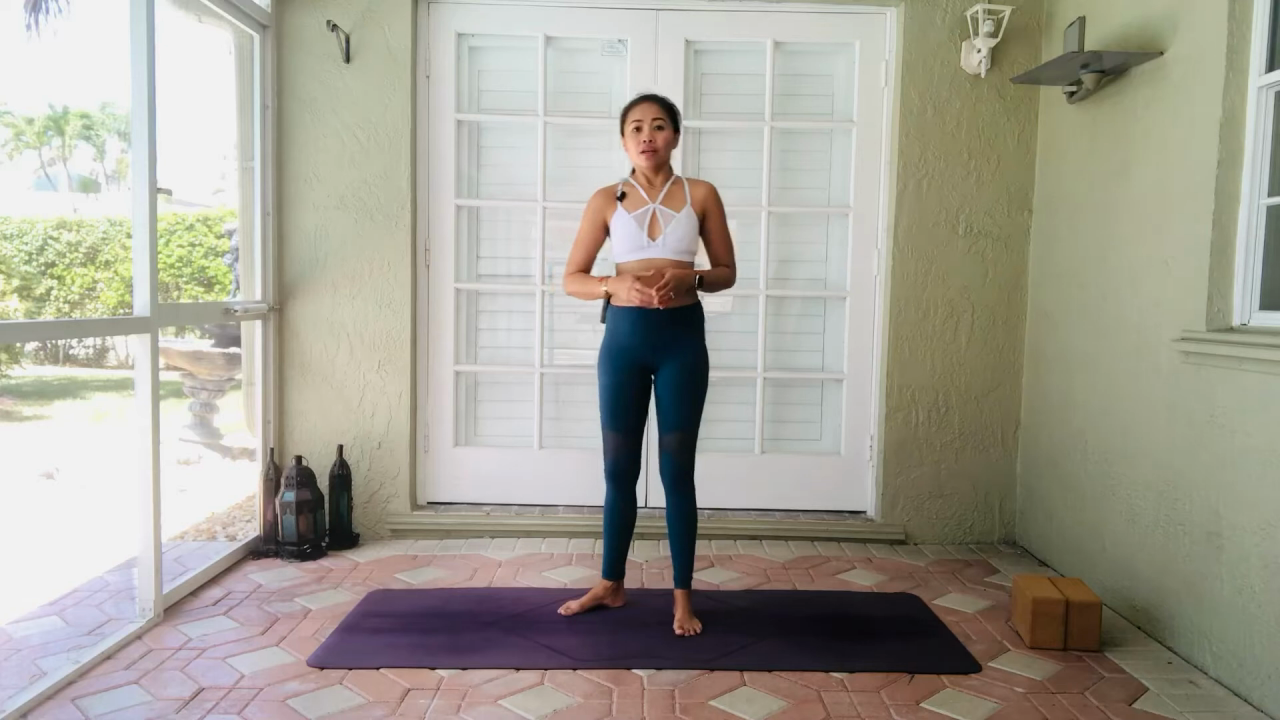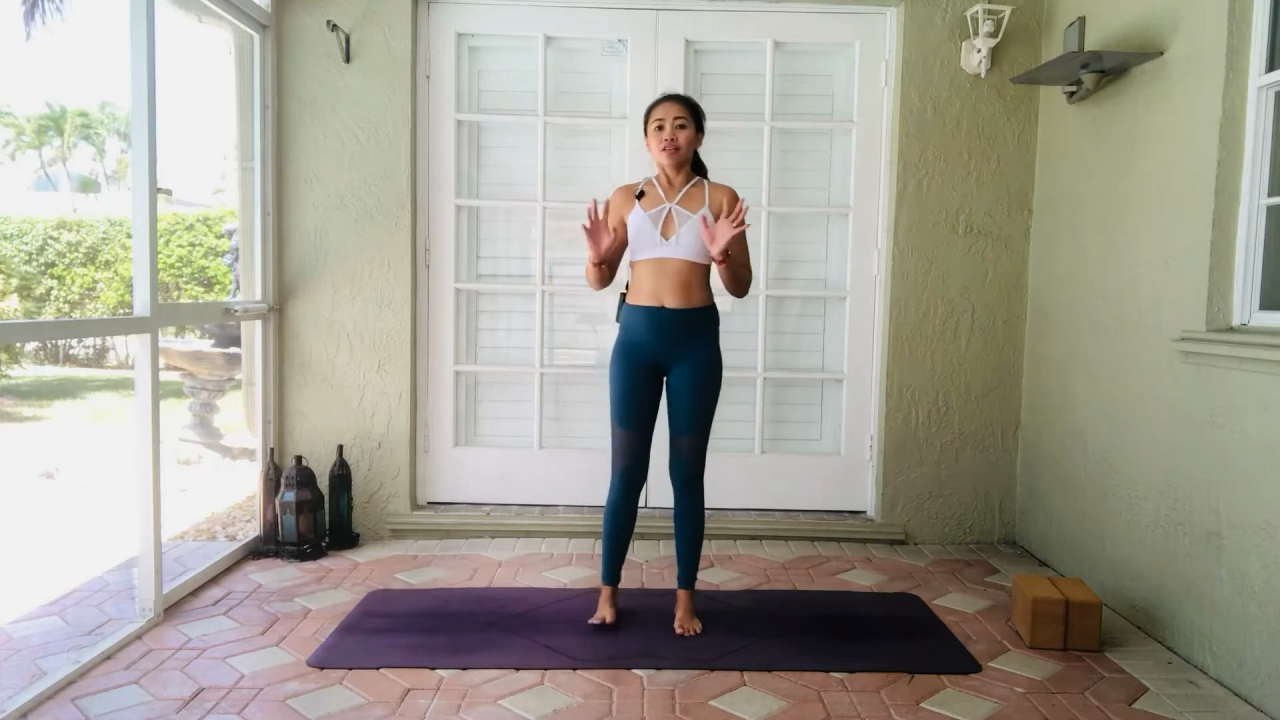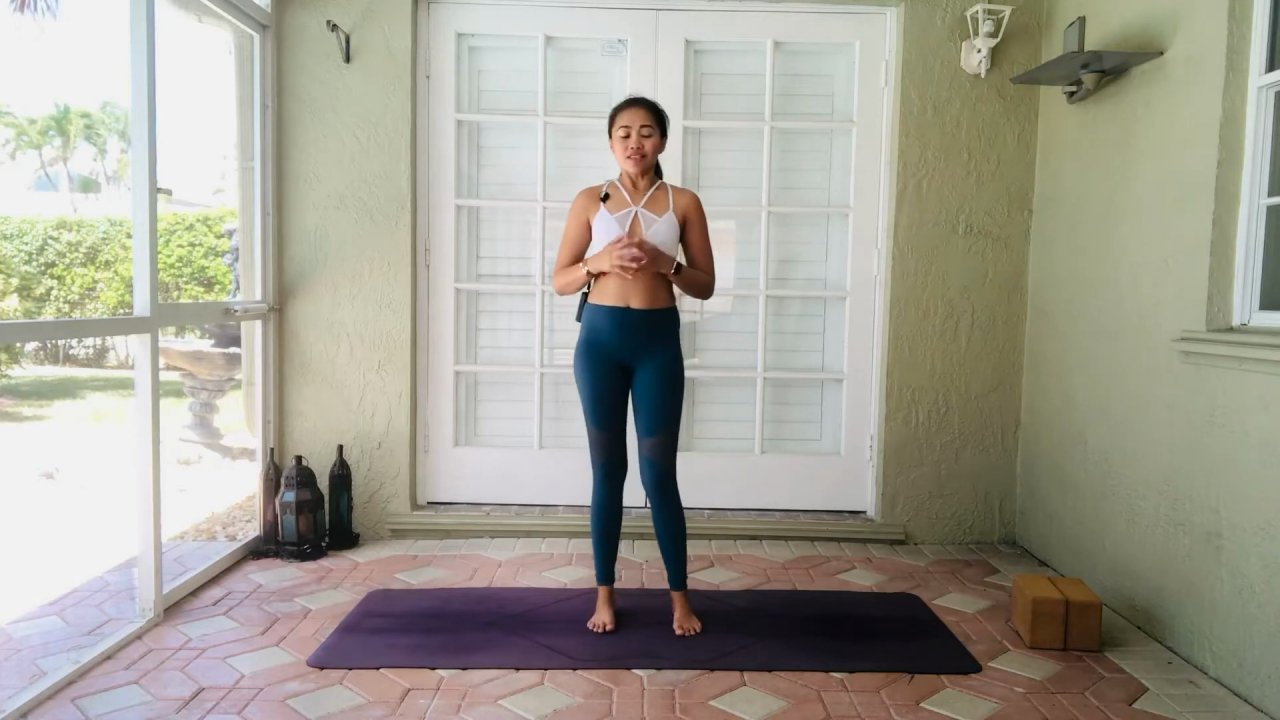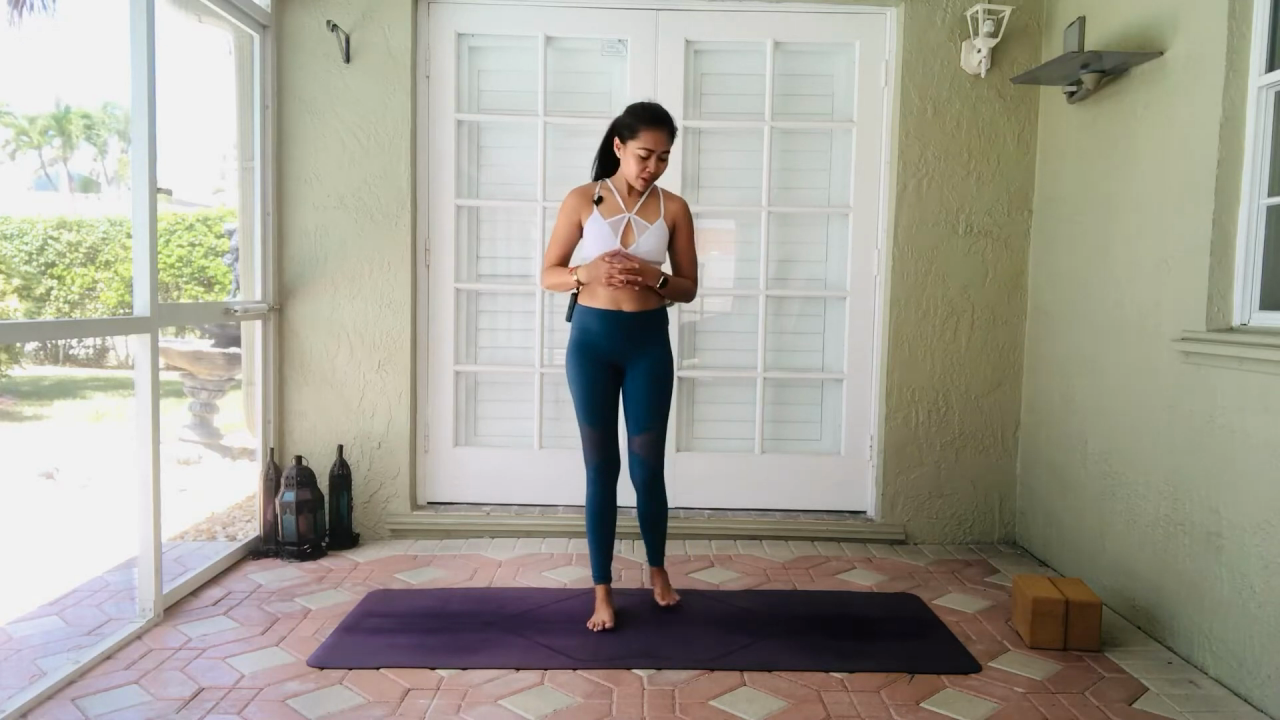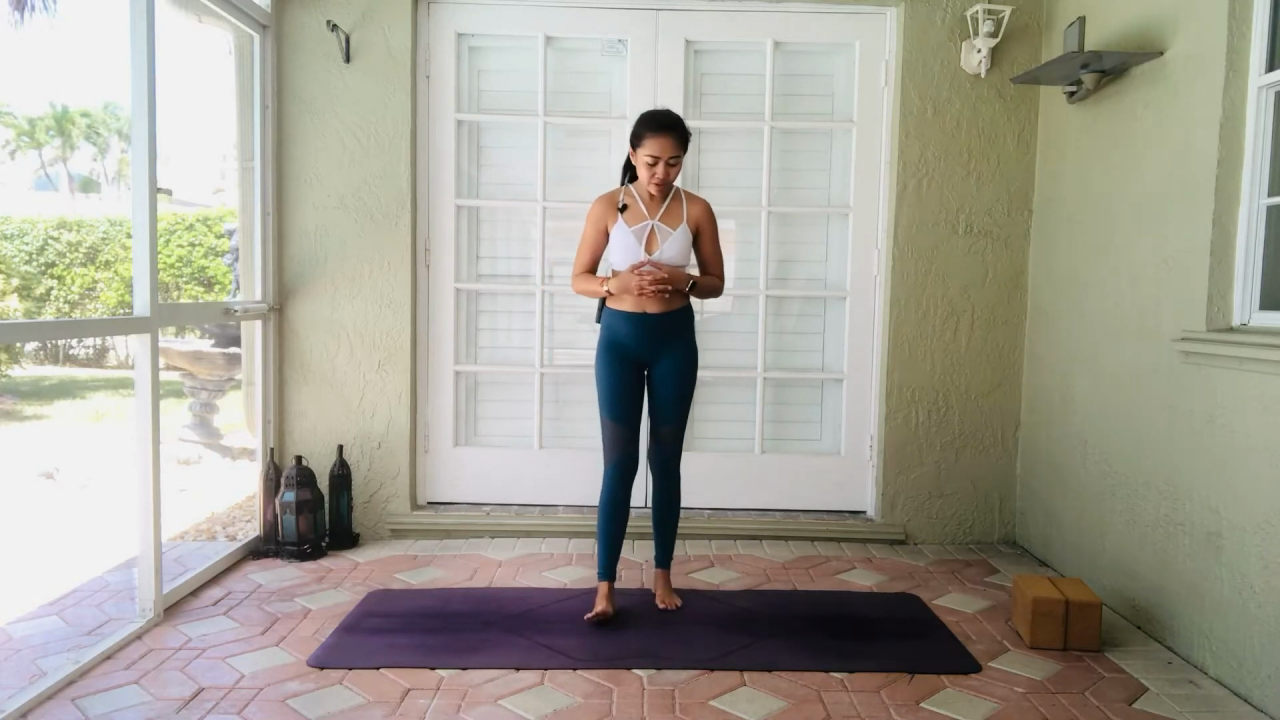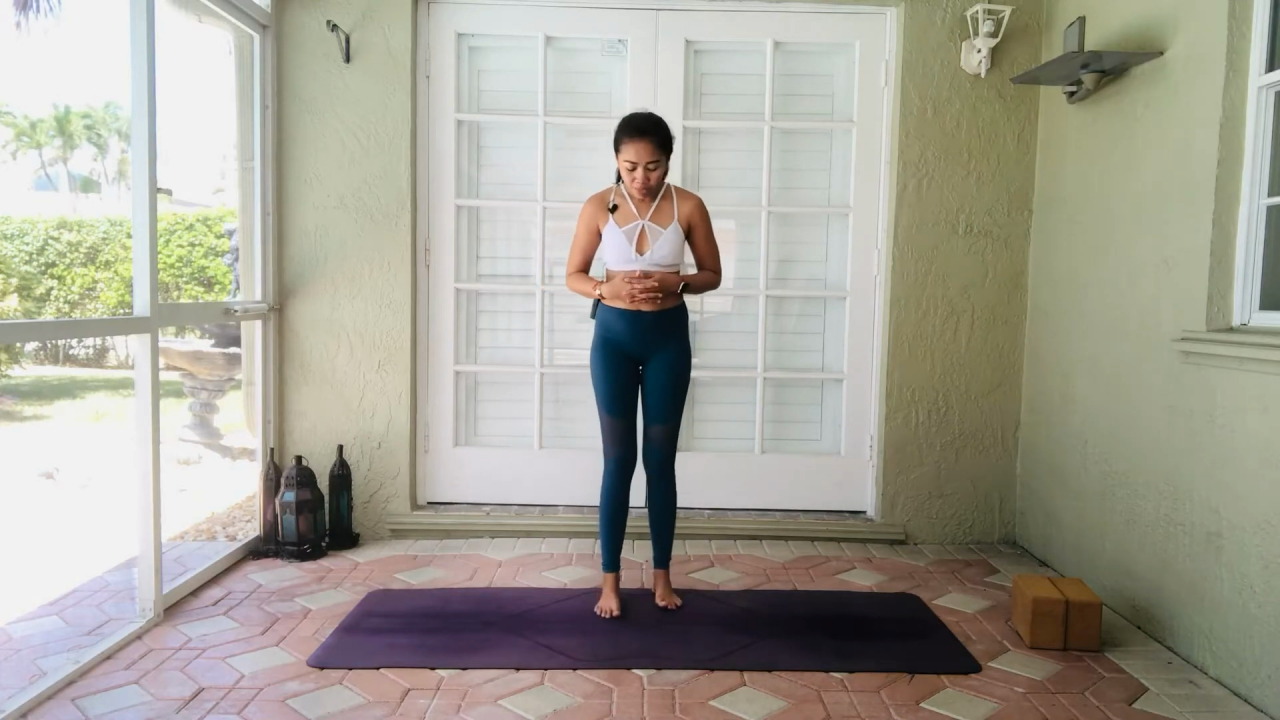
dt=0.5s
person 1, frame 1
left shoulder: (701, 195)
right shoulder: (606, 200)
left elbow: (727, 273)
right elbow: (572, 278)
left wrist: (688, 278)
right wrist: (615, 286)
left hip: (682, 338)
right hip: (624, 336)
left knee: (676, 471)
right knee: (619, 469)
left ankle: (682, 595)
right ankle: (610, 585)
person 1, frame 2
left shoulder: (721, 199)
right shoulder: (624, 198)
left elbow: (741, 287)
right elbow: (598, 281)
left wrist: (722, 255)
right wrist: (597, 255)
left hip: (695, 338)
right hip: (636, 336)
left knee: (686, 473)
right knee: (626, 470)
left ankle: (684, 596)
right ankle: (608, 590)
person 1, frame 3
left shoulder: (683, 202)
right shoulder: (589, 201)
left elbow: (706, 286)
right elbow: (560, 282)
left wrist: (667, 265)
right wrist: (597, 262)
left hip: (658, 339)
right hip: (600, 337)
left knee: (659, 473)
right knee: (607, 470)
left ankle: (679, 595)
right ankle: (604, 593)
person 1, frame 4
left shoulder: (674, 208)
right shoulder: (582, 200)
left elbow: (688, 287)
right elbow: (549, 273)
left wrist: (654, 278)
right wrist: (585, 273)
left hip: (649, 340)
right hip: (592, 338)
left knee: (647, 469)
right knee: (601, 468)
left ankle: (657, 571)
right ankle: (602, 592)
person 1, frame 5
left shoulder: (696, 210)
right shoulder: (607, 207)
left elbow: (716, 283)
right elbow: (579, 278)
left wrist: (683, 281)
right wrist: (617, 284)
left hip: (674, 340)
right hip: (620, 338)
left knee: (666, 462)
right knee: (619, 464)
left ankle: (662, 575)
right ankle: (605, 587)
person 1, frame 6
left shoulder: (688, 207)
right shoulder: (599, 206)
left elbow: (713, 274)
right elbow: (573, 275)
left wrist: (676, 283)
right wrist: (606, 288)
left hip: (668, 337)
right hip: (614, 336)
left knee: (660, 460)
right knee: (618, 460)
left ankle: (661, 574)
right ankle: (609, 580)
